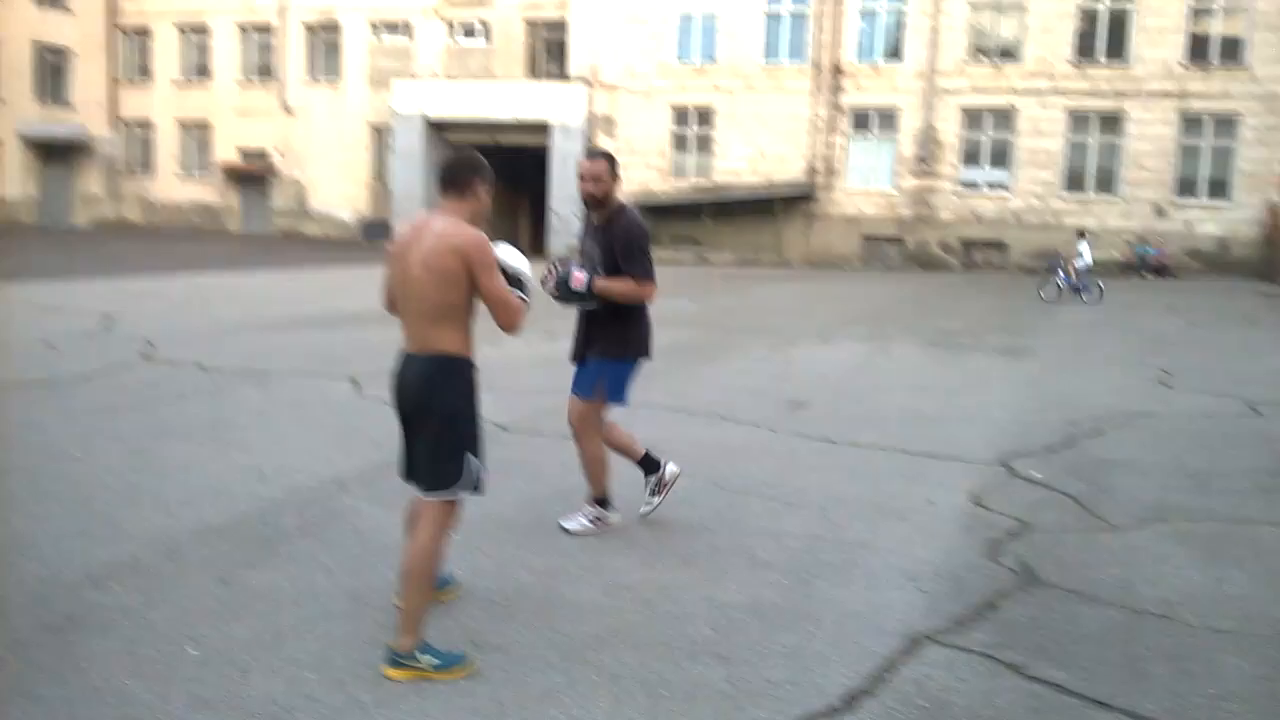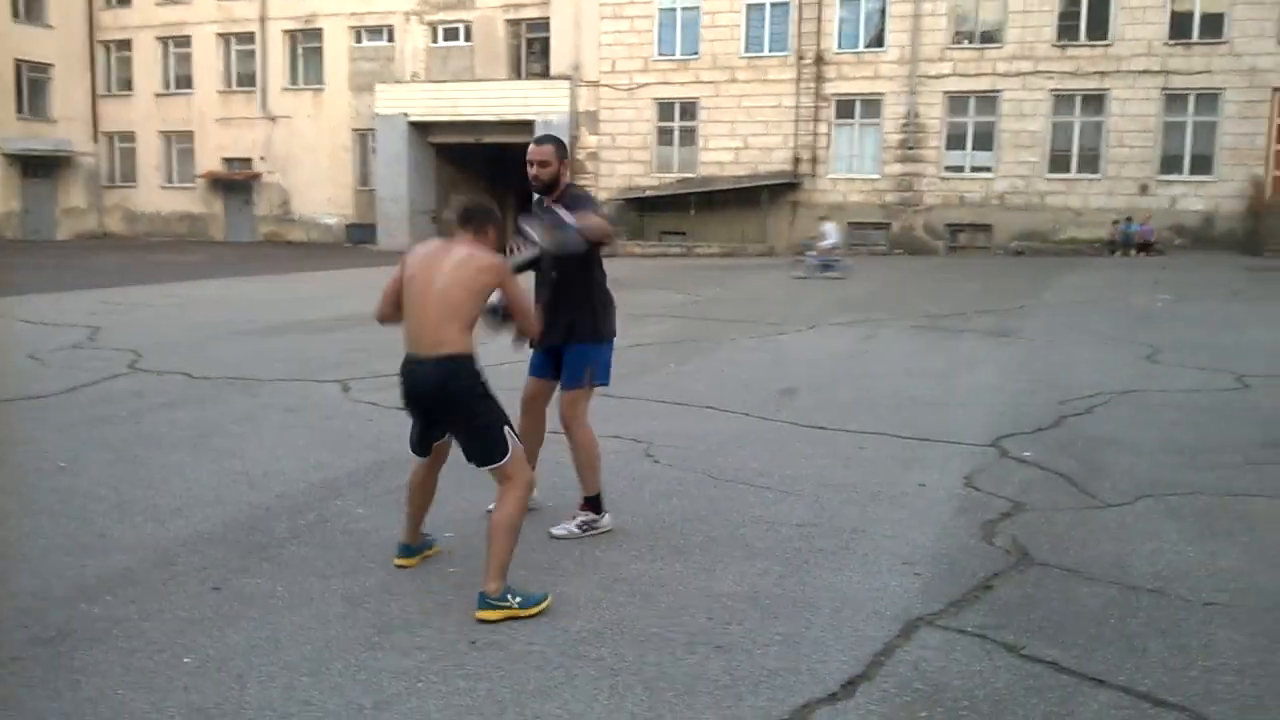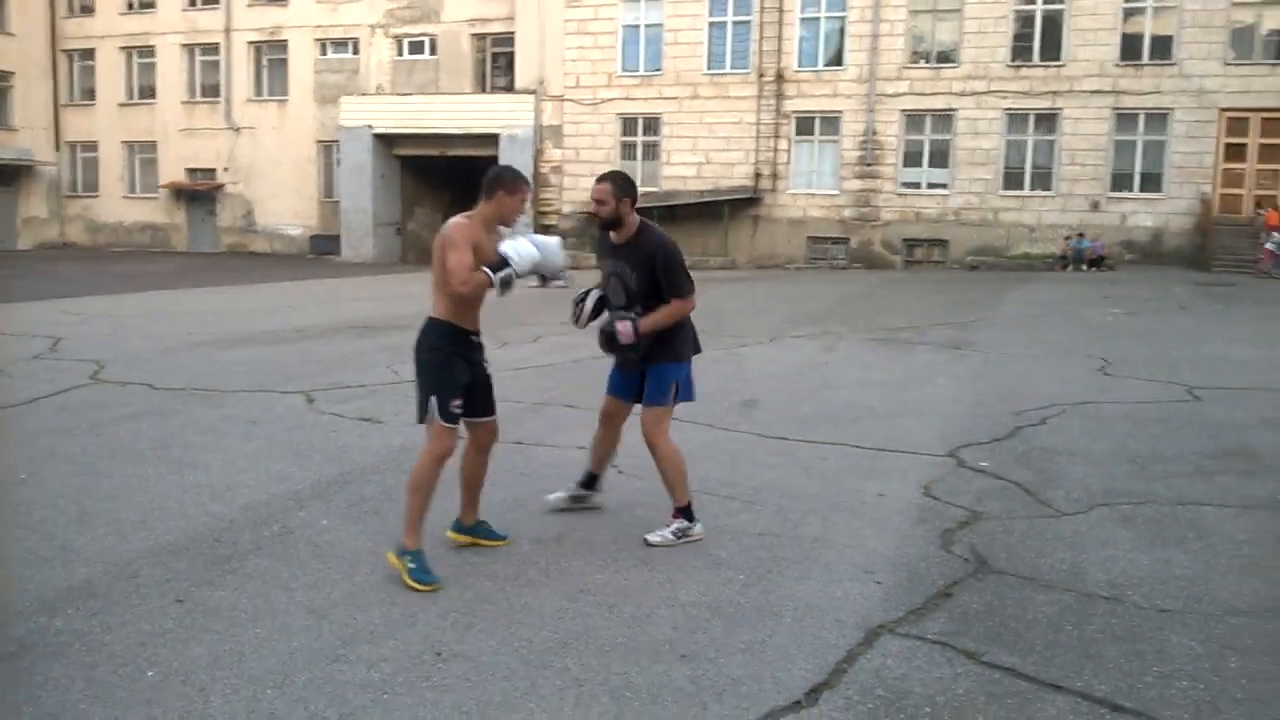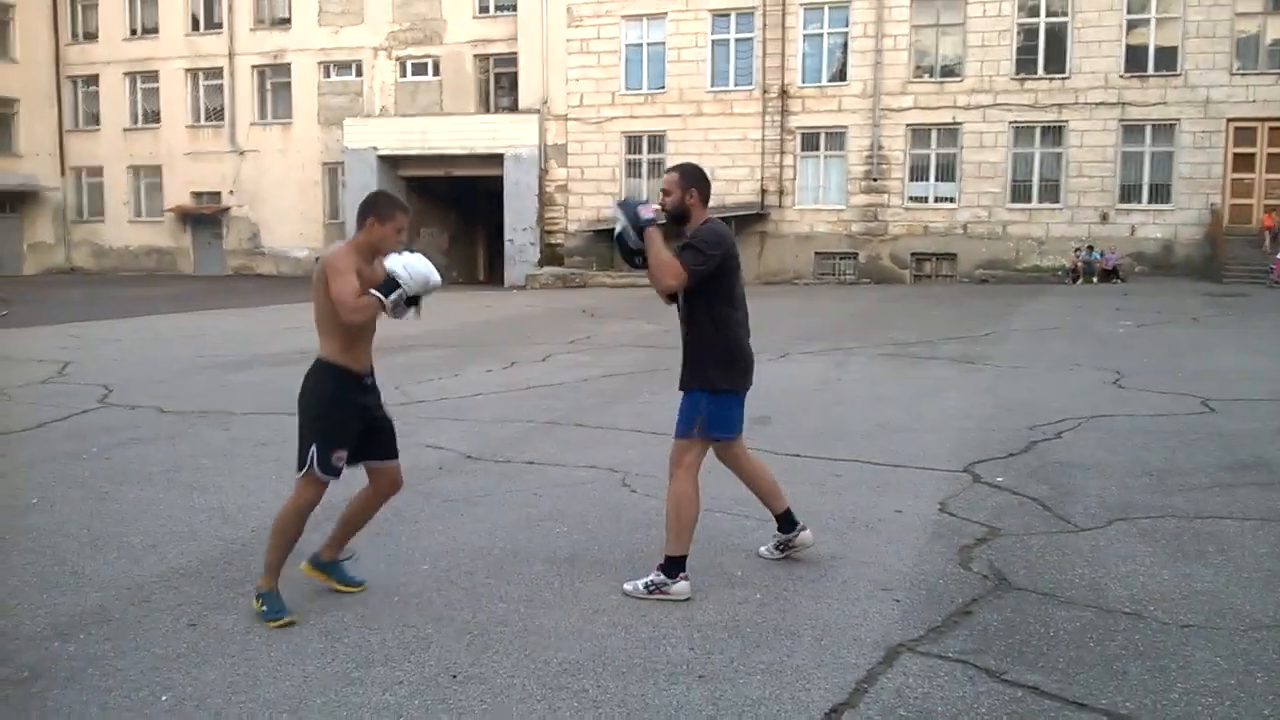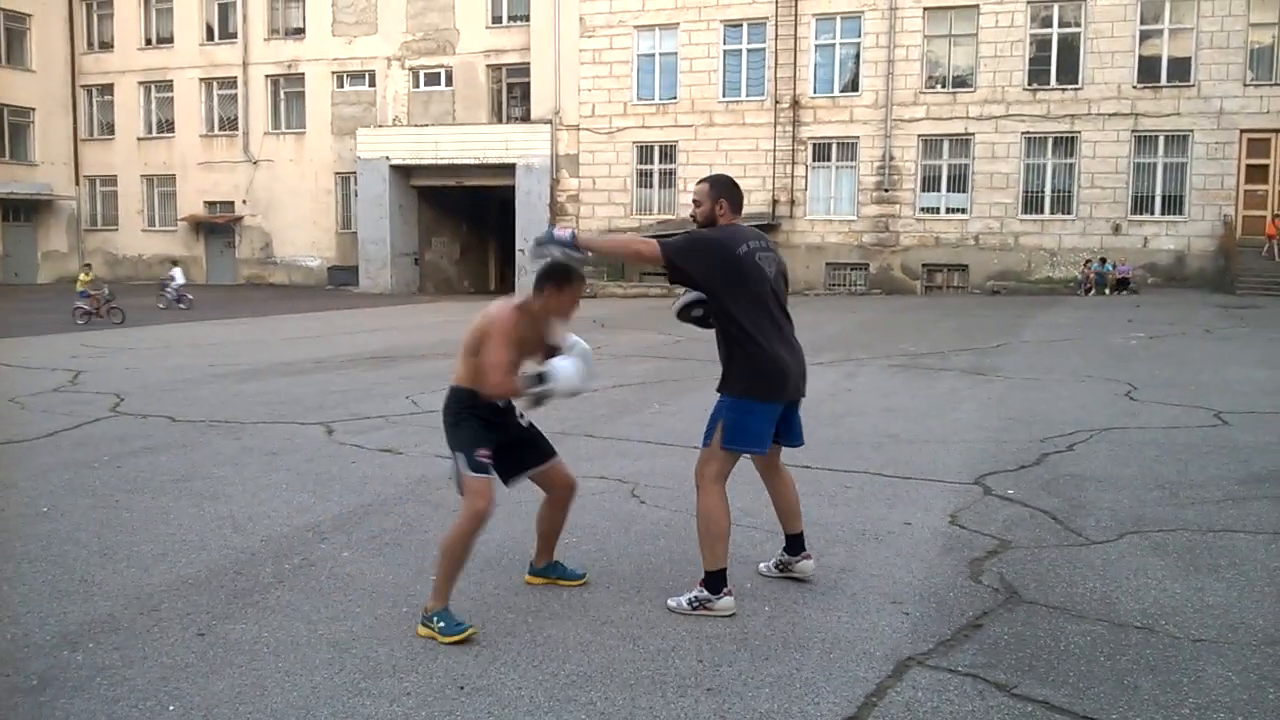
dt=1s
person 1, frame 1
left shoulder: (405, 235)
right shoulder: (471, 241)
right elbow: (510, 321)
right wrist: (519, 286)
left hip: (410, 370)
right hip: (446, 377)
left knee: (430, 491)
right knee: (438, 510)
left ankle: (416, 583)
right ankle: (406, 648)
person 1, frame 2
left shoulder: (417, 254)
right shoulder: (490, 264)
left elbow: (384, 313)
right elbow: (531, 323)
left hip: (414, 375)
right hip: (454, 378)
left knee: (430, 454)
right knee: (517, 477)
left ankle: (412, 543)
right ankle: (496, 593)
person 1, frame 3
left shoulder: (491, 233)
right shoulder: (459, 229)
left elbow: (496, 270)
right elbow: (461, 286)
left wrist: (529, 261)
right wrist: (504, 268)
left hip: (469, 343)
right hip: (443, 343)
left knee: (486, 433)
right knee: (442, 443)
left ankle: (467, 522)
right ankle: (408, 546)
person 1, frame 4
left shoulder: (373, 264)
right shoulder: (338, 259)
left elbow: (372, 315)
right elbow: (354, 315)
left wrist: (402, 289)
right wrist: (394, 288)
left hip: (363, 385)
right hip: (332, 387)
left knee: (388, 481)
right knee: (309, 491)
left ankle: (325, 557)
right ankle: (266, 588)
person 1, frame 5
left shoulder: (539, 318)
right shoulder: (504, 319)
left elbow: (546, 348)
right elbow: (501, 386)
left wrist: (567, 353)
right wrist: (547, 382)
left hip: (504, 414)
right hip: (468, 413)
left knee: (564, 484)
right knee: (478, 507)
left ankle: (542, 564)
right ankle: (435, 609)
person 2, frame 1
left shoulder: (628, 227)
right shoulder: (592, 219)
left elbow: (644, 291)
left wrist: (590, 283)
right wrist: (567, 274)
left hip: (618, 341)
right hip: (594, 337)
left knee: (584, 421)
right knee: (586, 419)
left ankle: (600, 507)
right ankle: (656, 470)
person 2, frame 2
left shoulder: (576, 200)
right shoulder: (541, 204)
left elbow: (601, 228)
left wrist: (575, 223)
left hip: (586, 323)
right hip: (553, 321)
left knee: (571, 413)
right knee: (531, 400)
left ankle: (594, 511)
person 2, frame 3
left shoulder: (658, 246)
right shoulder: (604, 238)
left elbow: (685, 301)
left wrist: (640, 327)
left hip: (665, 346)
right hip: (631, 345)
left knee: (654, 429)
right knee: (610, 415)
left ankle: (686, 519)
right ankle: (587, 488)
person 2, frame 4
left shoulder: (712, 237)
right shoulder: (694, 238)
left elbow: (672, 278)
right elbow: (670, 293)
left wrist: (649, 228)
right wrist: (645, 250)
left hip: (716, 369)
right hip: (713, 366)
left knee: (683, 463)
right knee: (730, 451)
left ankle: (672, 574)
right ankle: (791, 529)
person 2, frame 5
left shoulder: (710, 244)
right shoulder: (763, 245)
left elbow: (646, 248)
left wrist: (575, 239)
left hip: (753, 379)
right hip: (786, 370)
left knee: (708, 476)
right knee: (768, 461)
left ankle: (714, 590)
right ankle: (797, 554)
